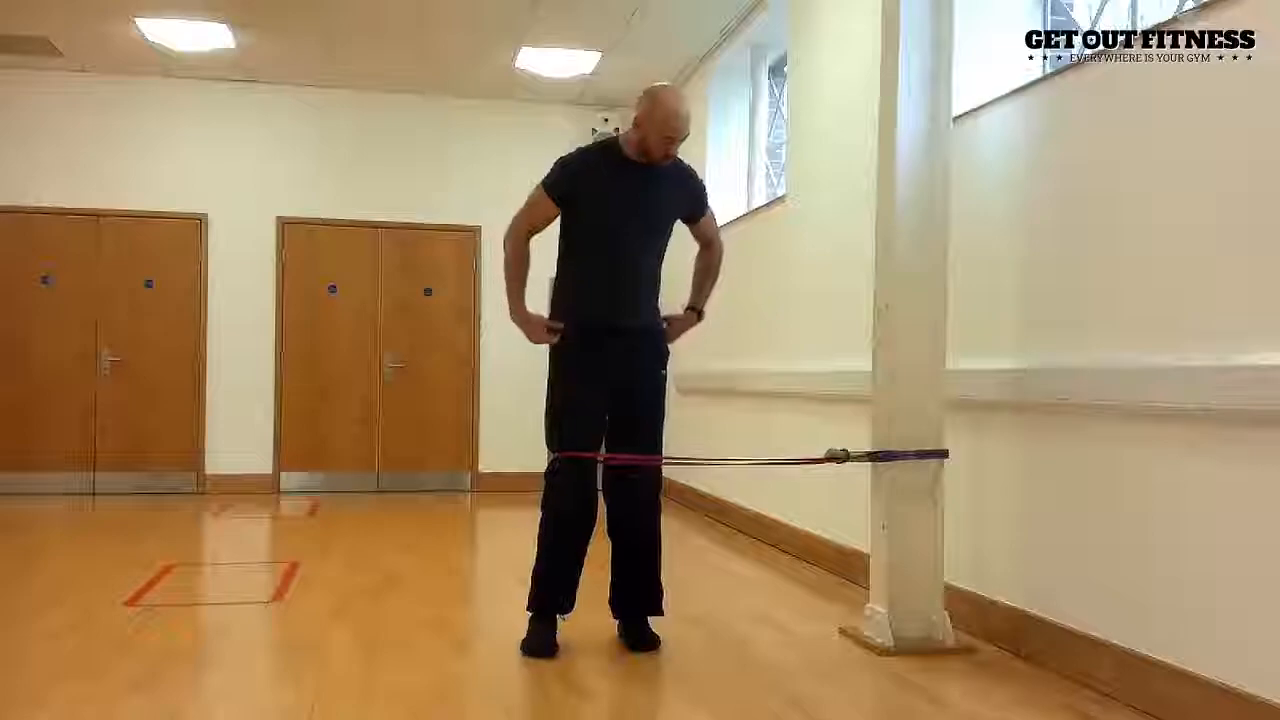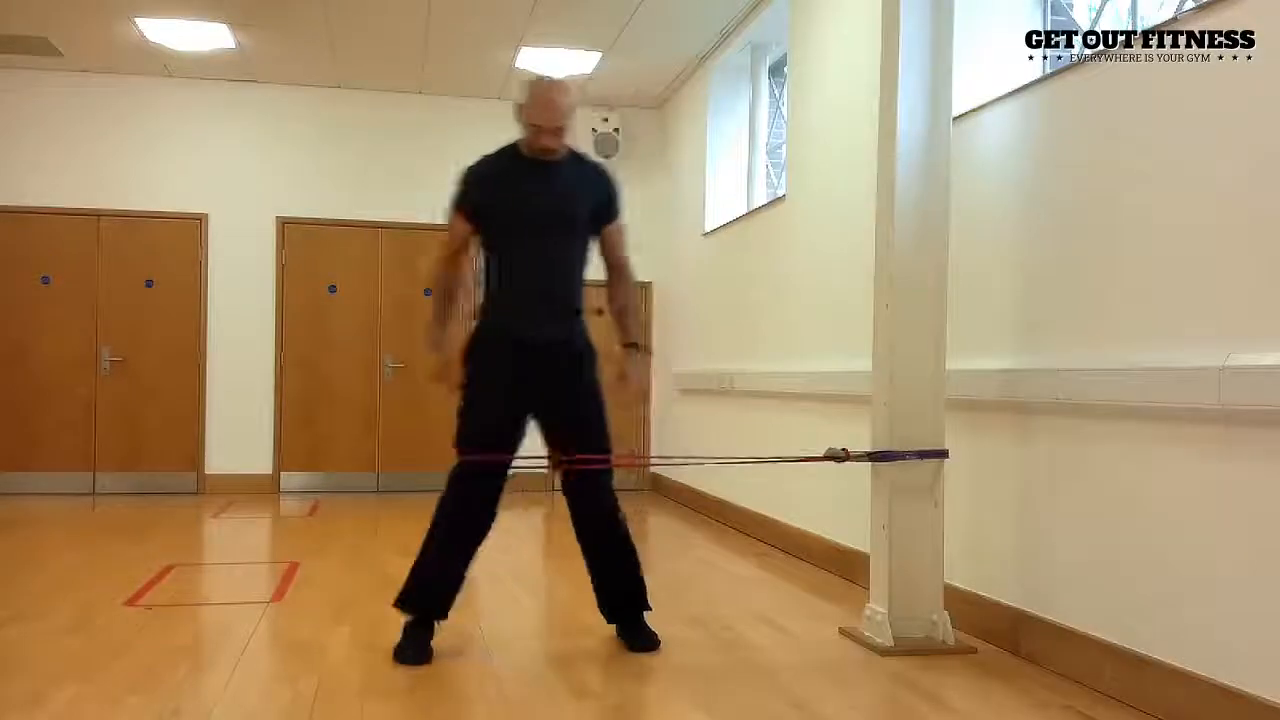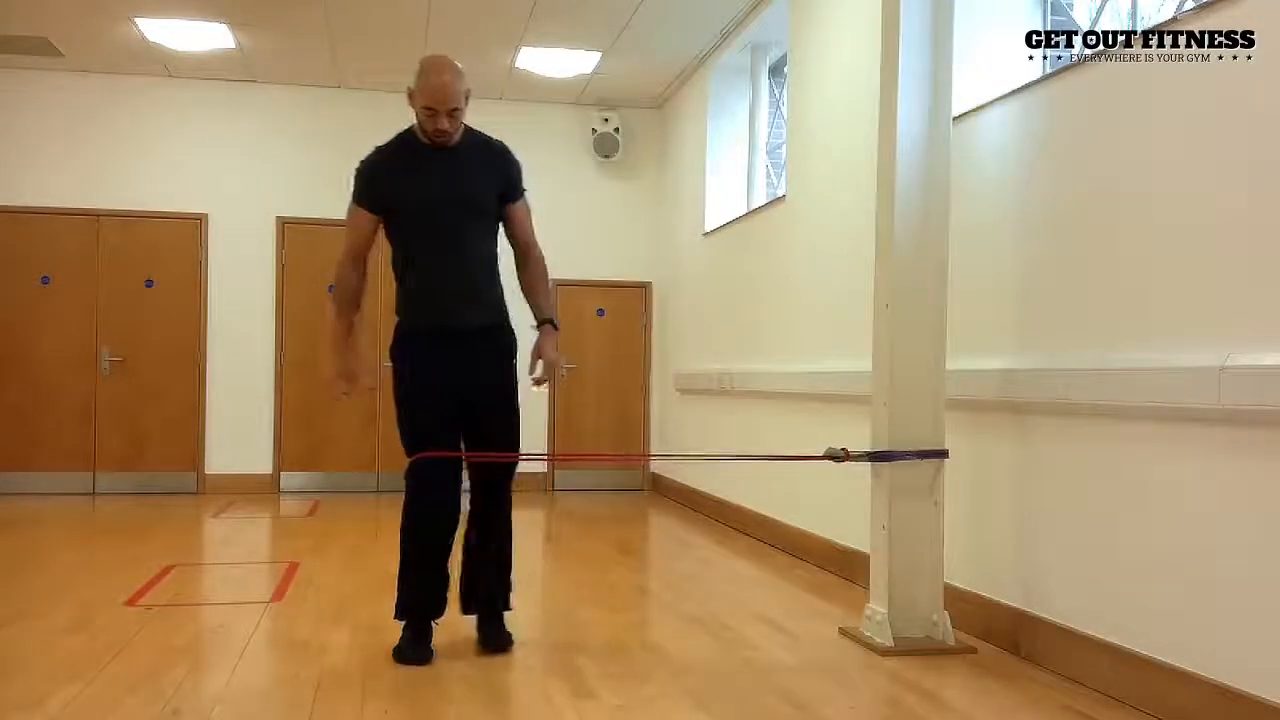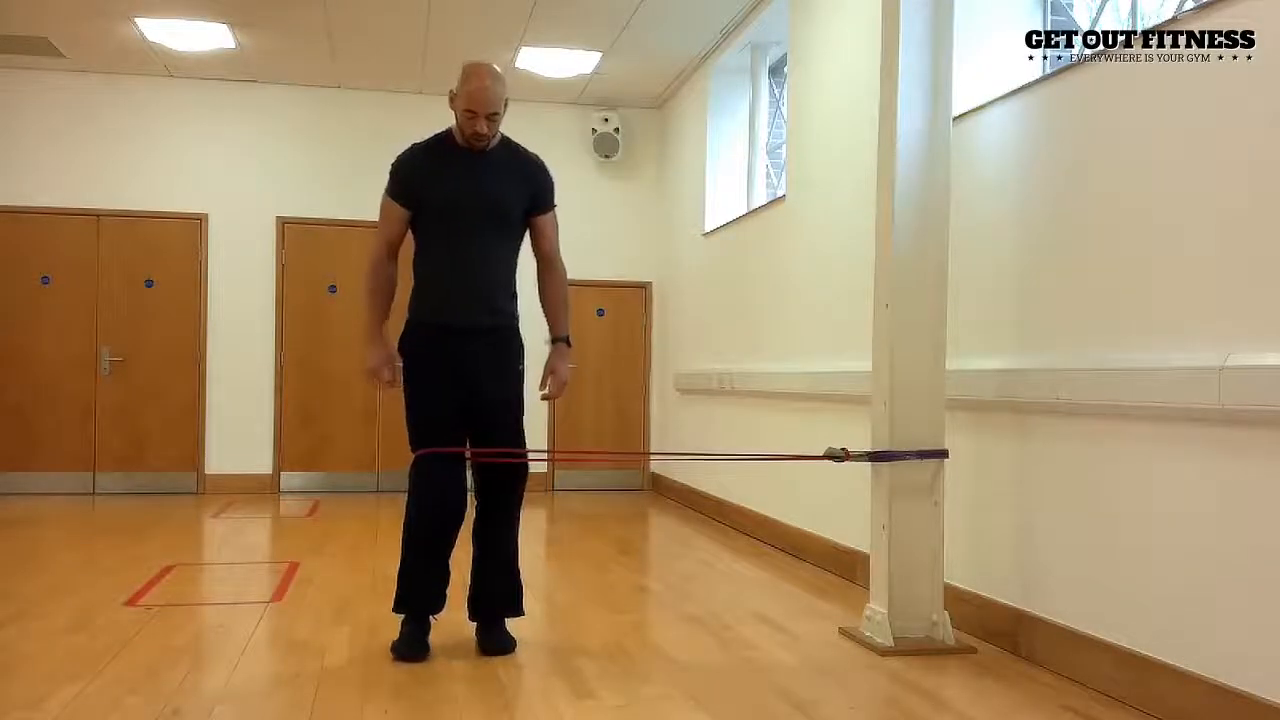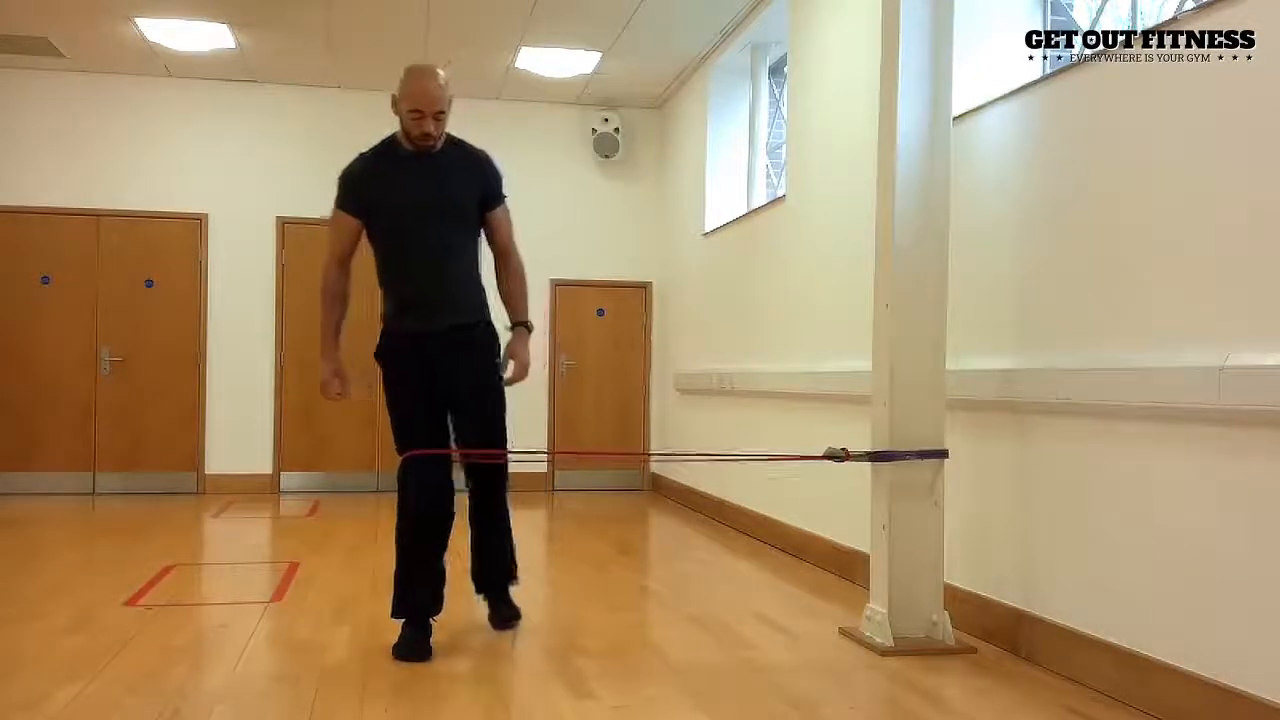
dt=0.7s
person 1, frame 1
left shoulder: (683, 183)
right shoulder: (579, 169)
left elbow: (712, 245)
right elbow: (518, 232)
left wrist: (693, 312)
right wrist: (519, 311)
left hip: (643, 346)
right hip: (578, 343)
left knee: (638, 481)
right knee: (570, 476)
left ankle: (634, 611)
right ankle: (545, 613)
person 1, frame 2
left shoulder: (594, 181)
right shoulder: (486, 177)
left elbow: (618, 270)
right elbow: (451, 260)
left wrist: (632, 345)
right wrist: (438, 340)
left hip: (567, 352)
right hip: (497, 350)
left knee: (592, 486)
right knee: (474, 481)
left ankle: (627, 612)
right ankle: (421, 616)
person 1, frame 3
left shoulder: (496, 160)
right shoulder: (382, 167)
left elbow: (527, 249)
right elbow: (353, 262)
left wrist: (546, 327)
right wrist: (342, 346)
left hip: (490, 339)
right hip: (420, 345)
left knee: (494, 477)
right knee: (430, 482)
left ankle: (489, 609)
right ankle: (418, 618)
person 1, frame 4
left shoulder: (529, 172)
right shoulder: (417, 164)
left elbow: (550, 263)
right elbow: (385, 255)
left wrist: (561, 344)
right wrist: (377, 338)
left hip: (499, 343)
right hip: (430, 343)
left knee: (504, 478)
right knee: (436, 478)
left ankle: (492, 612)
right ankle: (417, 613)
person 1, frame 5
left shoulder: (477, 167)
right shoulder: (365, 175)
left elbow: (506, 254)
right elbow: (337, 266)
left wrist: (520, 329)
right wrist: (329, 351)
left hip: (473, 339)
right hip: (406, 346)
left knee: (489, 468)
right knee: (423, 481)
left ankle: (497, 584)
right ankle: (416, 616)
